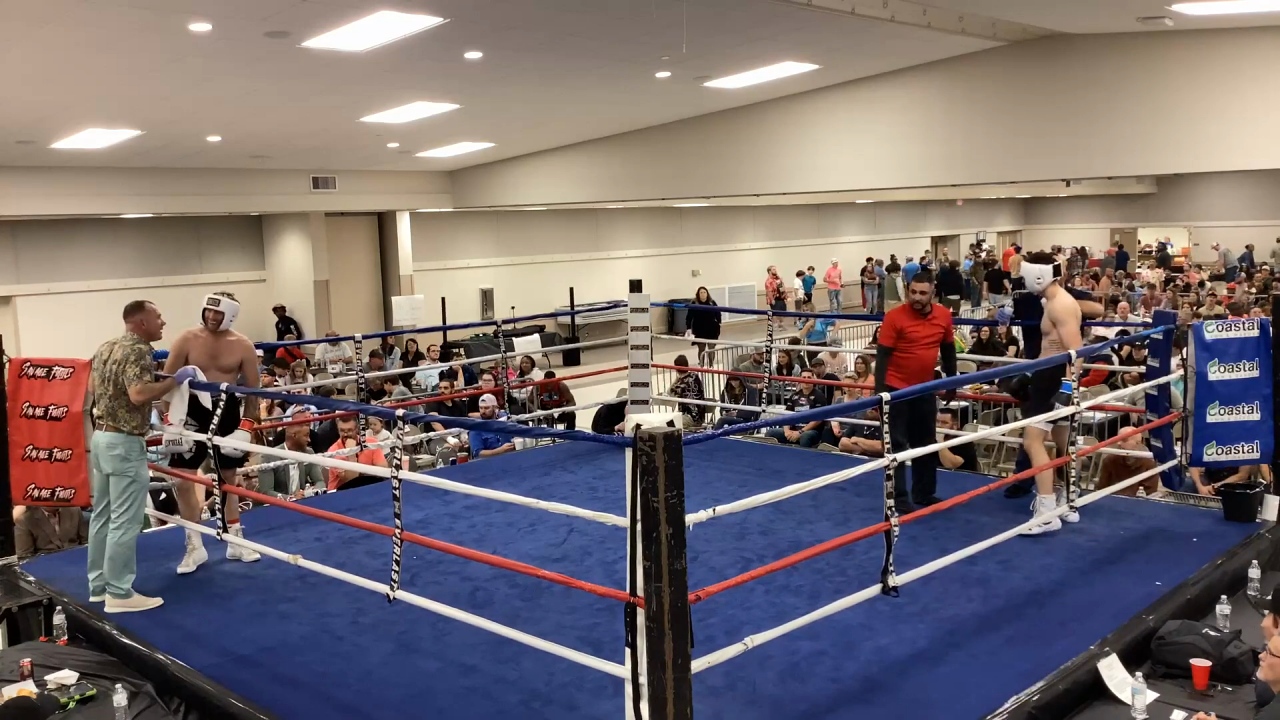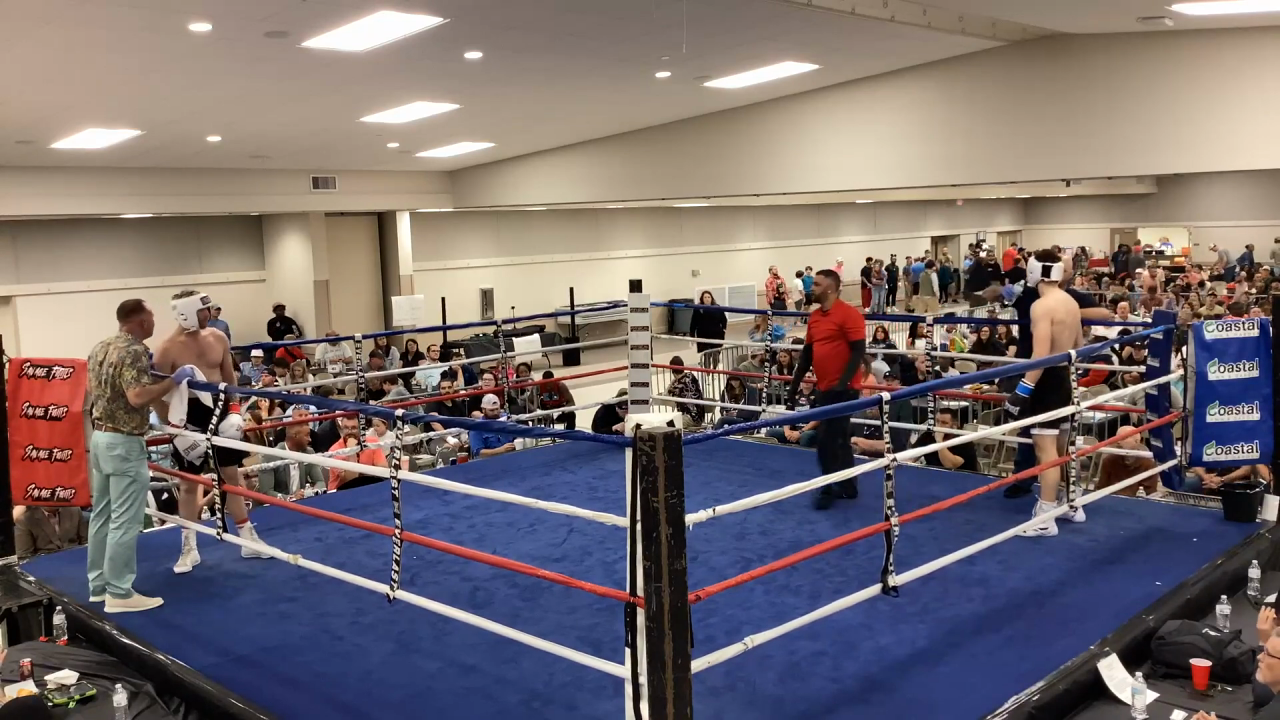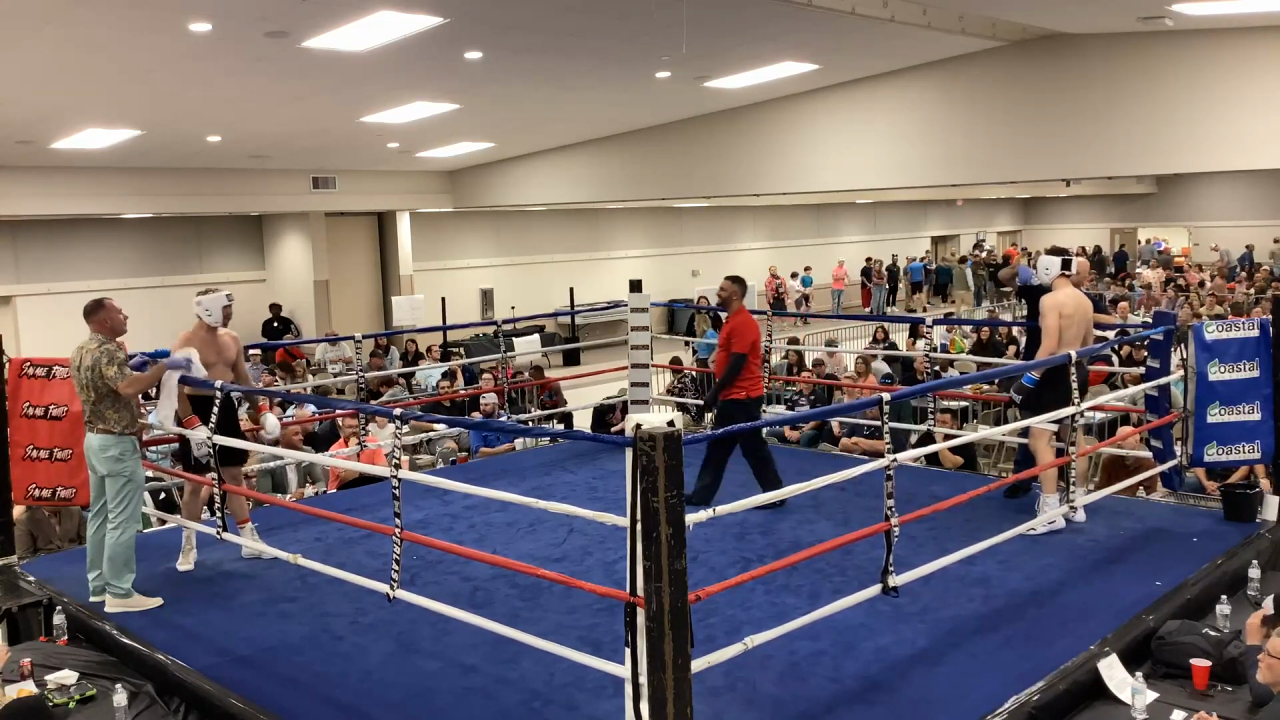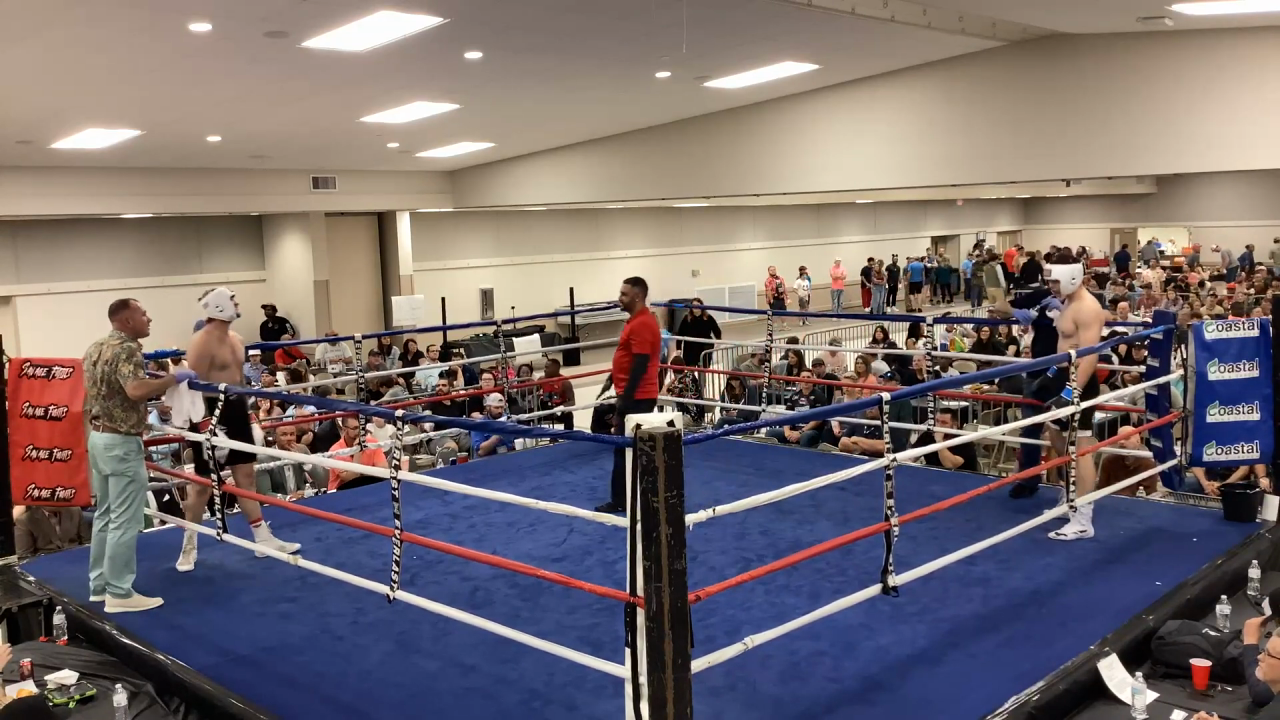
dt=1s
person 1, frame 1
left shoulder: (105, 348)
right shoulder: (138, 351)
left elbow: (93, 387)
right elbow: (139, 394)
right wrist: (176, 379)
left hip: (100, 437)
right hip: (125, 443)
left knee: (103, 515)
right knee: (125, 521)
left ankle: (99, 584)
right ankle: (119, 593)
person 1, frame 2
left shoulder: (100, 348)
right shoulder: (133, 352)
right elbow: (138, 397)
right wrist: (174, 379)
left hip: (99, 437)
right hip: (124, 443)
left knee: (102, 515)
right knee: (125, 521)
left ankle: (99, 584)
right ankle: (119, 593)
person 1, frame 3
left shoulder: (80, 352)
right shoulder: (108, 351)
right elbow: (130, 388)
left wrist: (128, 367)
right wrist: (165, 366)
left hip: (94, 439)
right hip: (117, 443)
left knee: (100, 515)
right knee: (123, 519)
left ankle: (99, 584)
right ankle: (119, 593)
person 1, frame 4
left shoulder: (95, 349)
right shoulder: (126, 349)
right elbow: (137, 390)
right wrist: (175, 378)
left hip: (98, 437)
right hip: (121, 442)
left knee: (105, 515)
right knee: (125, 520)
left ankle: (100, 584)
right ankle: (119, 593)
person 2, frame 1
left shoulder: (1060, 305)
right shoulder: (1055, 301)
left elbow: (1076, 351)
left wrist: (1067, 390)
right wrist: (1031, 373)
left hip: (1054, 379)
right hip: (1050, 376)
left knee: (1033, 442)
right knee: (1063, 445)
left ankle: (1047, 514)
right ankle: (1067, 505)
person 2, frame 2
left shoulder: (1041, 306)
right shoulder: (1071, 302)
left elbow: (1040, 355)
right elbow: (1078, 344)
left wrist: (1022, 391)
left hip: (1049, 378)
right hip: (1066, 376)
left knee: (1045, 449)
right knee: (1064, 445)
left ankle: (1045, 520)
right ankle: (1073, 506)
person 2, frame 3
left shoulder: (1051, 300)
right shoulder: (1085, 300)
left elbow: (1049, 347)
left wrist: (1028, 380)
left hip: (1056, 374)
right hip: (1077, 371)
left knee: (1039, 439)
left ankle: (1050, 513)
right ankle: (1075, 506)
person 2, frame 4
left shoulder: (1087, 308)
right shoulder: (1069, 302)
left elbow: (1090, 357)
left wrist: (1070, 393)
right wrist: (1050, 375)
left hip: (1079, 382)
right hip: (1063, 378)
left knee: (1079, 450)
right knee: (1058, 440)
left ankle: (1082, 522)
person 3, frame 1
left shoulder: (243, 346)
right shoulder: (187, 340)
left elbow: (252, 388)
left wrist: (247, 424)
right wrist: (170, 419)
left hip: (226, 410)
right hip: (192, 411)
left knee: (229, 480)
right knee: (184, 482)
left ankle: (236, 543)
right ankle: (194, 547)
person 3, frame 2
left shoulder: (218, 338)
right shoulder: (167, 349)
right elbow: (160, 394)
left wrist: (234, 409)
right wrist: (176, 429)
left hip: (219, 409)
right hip: (188, 414)
left knee: (232, 477)
right knee: (190, 483)
left ankle: (249, 541)
right ankle: (189, 549)
person 3, frame 3
left shoulder: (231, 338)
right shoulder: (186, 343)
left elbow: (242, 378)
right elbow: (176, 389)
left wrist: (263, 411)
right wrist: (192, 426)
left hip: (225, 408)
right hip: (196, 411)
left knee: (234, 477)
right knee: (194, 483)
left ankle: (250, 542)
right ankle: (188, 548)
person 3, frame 4
left shoulder: (235, 338)
right shoulder: (202, 343)
left wrist: (248, 418)
left hip: (236, 408)
right hip: (213, 413)
left knee: (245, 476)
right knee: (203, 484)
left ankle: (264, 539)
right ankle: (189, 547)
person 4, frame 1
left shoulder: (943, 317)
right shoulder: (895, 317)
left elbow: (947, 350)
right elbow: (883, 354)
left wrist: (951, 381)
right wrist: (879, 387)
left hip: (924, 389)
right hip: (895, 388)
left knee: (925, 443)
right knee: (897, 444)
left ankle: (924, 493)
right ankle: (899, 497)
person 4, frame 2
left shoulder: (848, 314)
right shoulder: (814, 316)
left elbow: (858, 351)
right elbow: (807, 351)
left wrist: (844, 381)
right wrist: (797, 380)
left hip: (841, 388)
right hip: (825, 388)
left knee: (828, 438)
right knee: (838, 438)
left ankle: (829, 490)
right ankle: (848, 487)
person 4, frame 3
left shoulder: (743, 322)
right shoulder: (732, 320)
left elbow: (736, 364)
left wrist: (714, 393)
left hip: (742, 397)
right hip: (731, 396)
left knee: (753, 446)
right knee: (717, 445)
left ankle: (774, 493)
right ankle: (702, 493)
person 4, frame 4
left shoulder: (641, 324)
right shoulder: (637, 321)
left elbow: (639, 366)
left wrist: (625, 400)
right wrist: (623, 396)
left hip: (636, 397)
right hip: (634, 395)
left knee: (624, 447)
left ankle: (621, 500)
